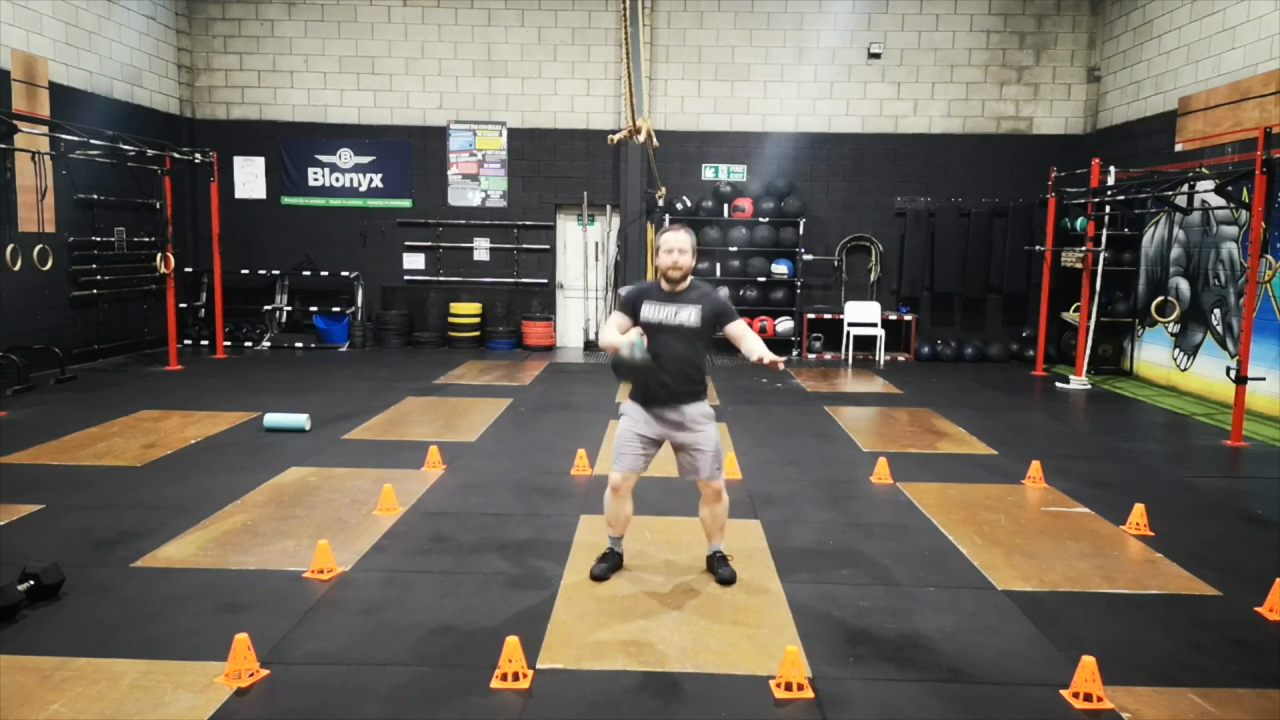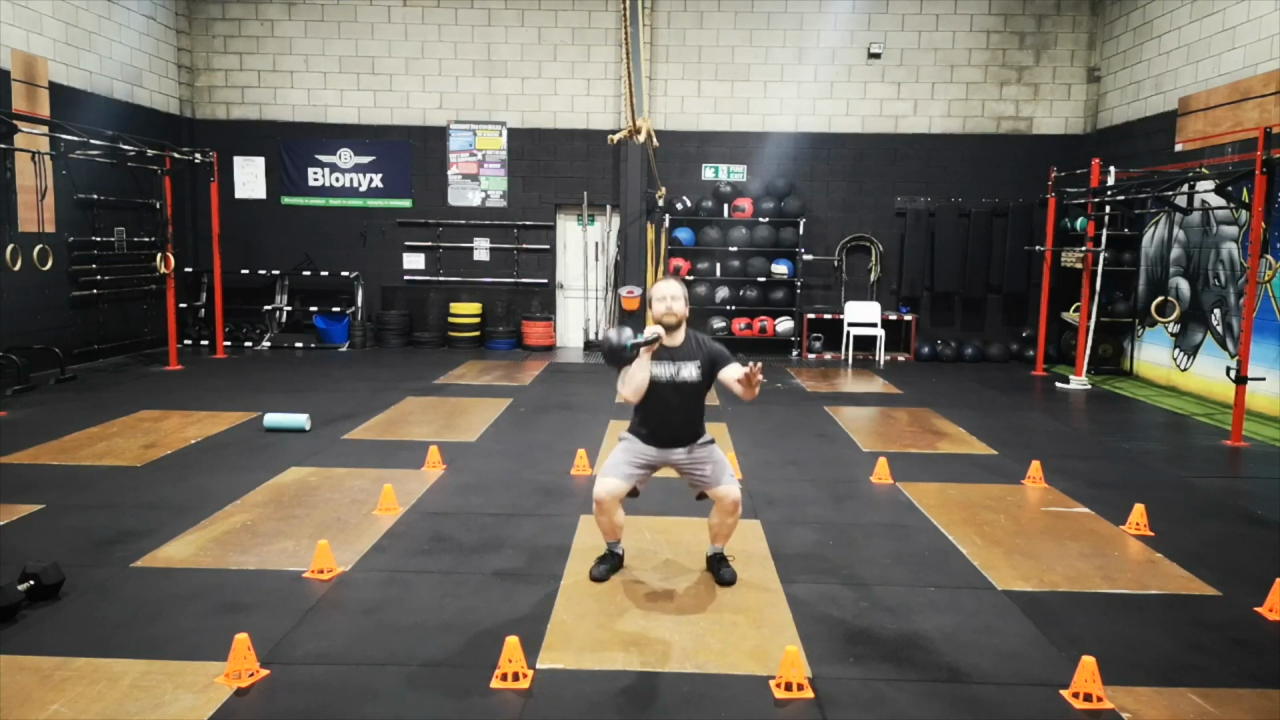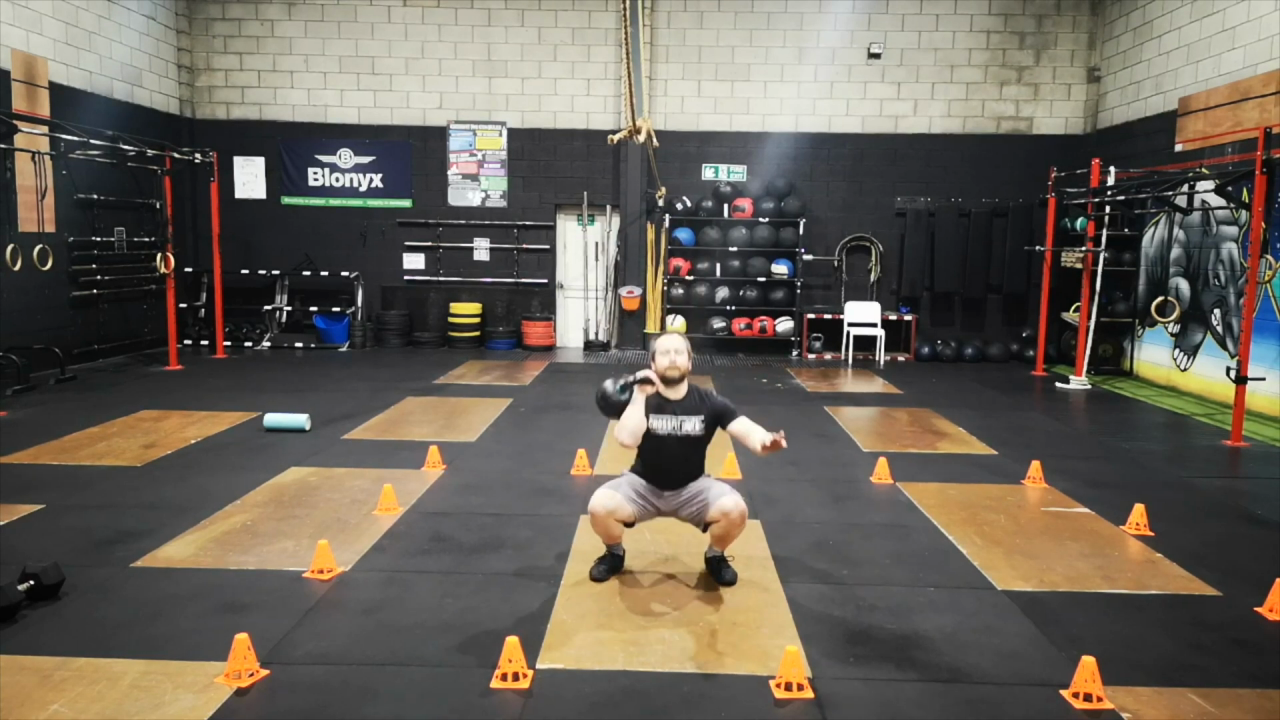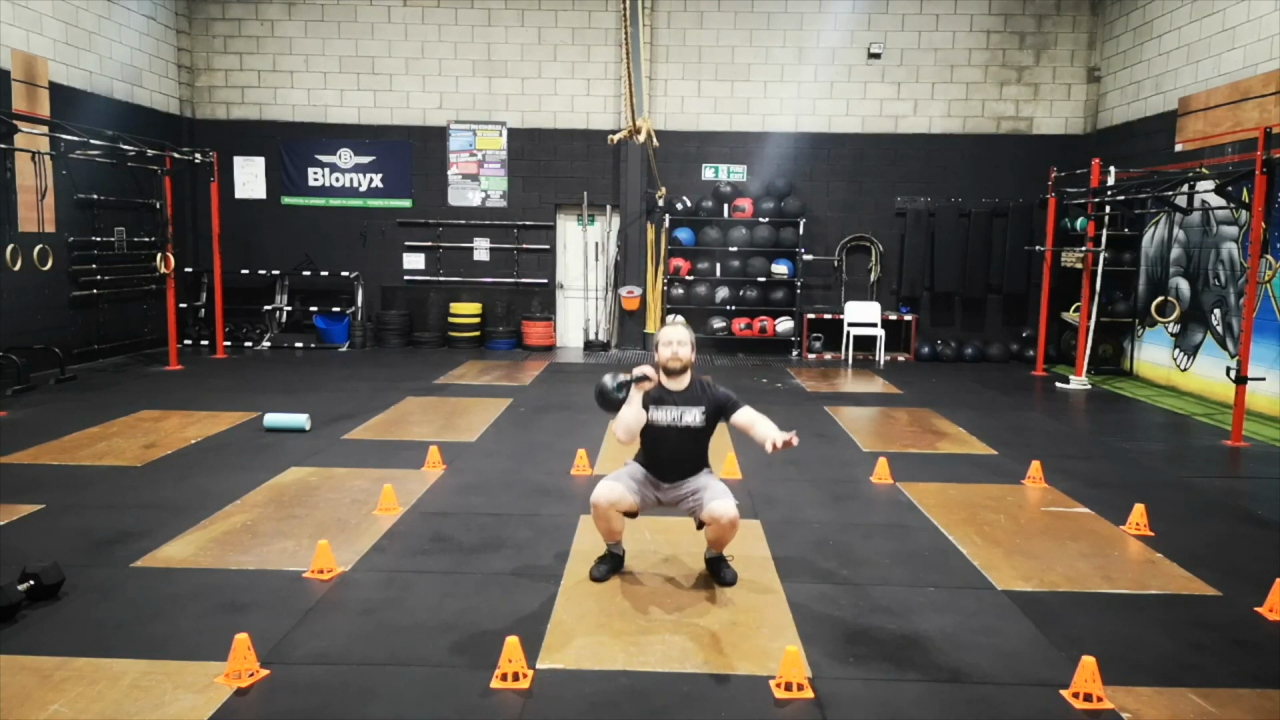
dt=0.3s
person 1, frame 1
left shoulder: (711, 299)
right shoulder: (638, 296)
left elbow: (743, 334)
right elbow: (606, 336)
left wrist: (761, 353)
right wrist: (622, 338)
left hip: (692, 410)
right hip: (642, 409)
left knee: (713, 487)
right knee: (619, 483)
left ankle: (716, 554)
right ankle: (614, 551)
person 1, frame 2
left shoulder: (707, 350)
right shoulder: (637, 346)
left elbow: (738, 380)
right elbow: (631, 394)
left wrist: (748, 383)
right wrist: (645, 354)
left hip: (692, 444)
right hip: (642, 441)
left knee: (730, 497)
right knee: (604, 494)
left ankle: (716, 555)
right ankle: (614, 552)
person 1, frame 3
left shoulder: (709, 403)
right shoulder: (642, 399)
left elbow: (746, 429)
right elbow: (627, 439)
left wrist: (764, 441)
right wrist: (640, 395)
left hip: (692, 487)
right hip: (643, 485)
left knee: (735, 511)
right knee: (599, 508)
left ankle: (715, 556)
right ankle: (614, 554)
person 1, frame 4
left shoulder: (712, 395)
right shoulder: (644, 393)
left elbow: (751, 420)
right elbow: (624, 435)
left wrist: (773, 435)
right wrist: (637, 392)
left hip: (694, 479)
right hip: (647, 475)
left knee: (726, 516)
right knee: (602, 499)
left ankle: (714, 557)
right ankle: (614, 553)
